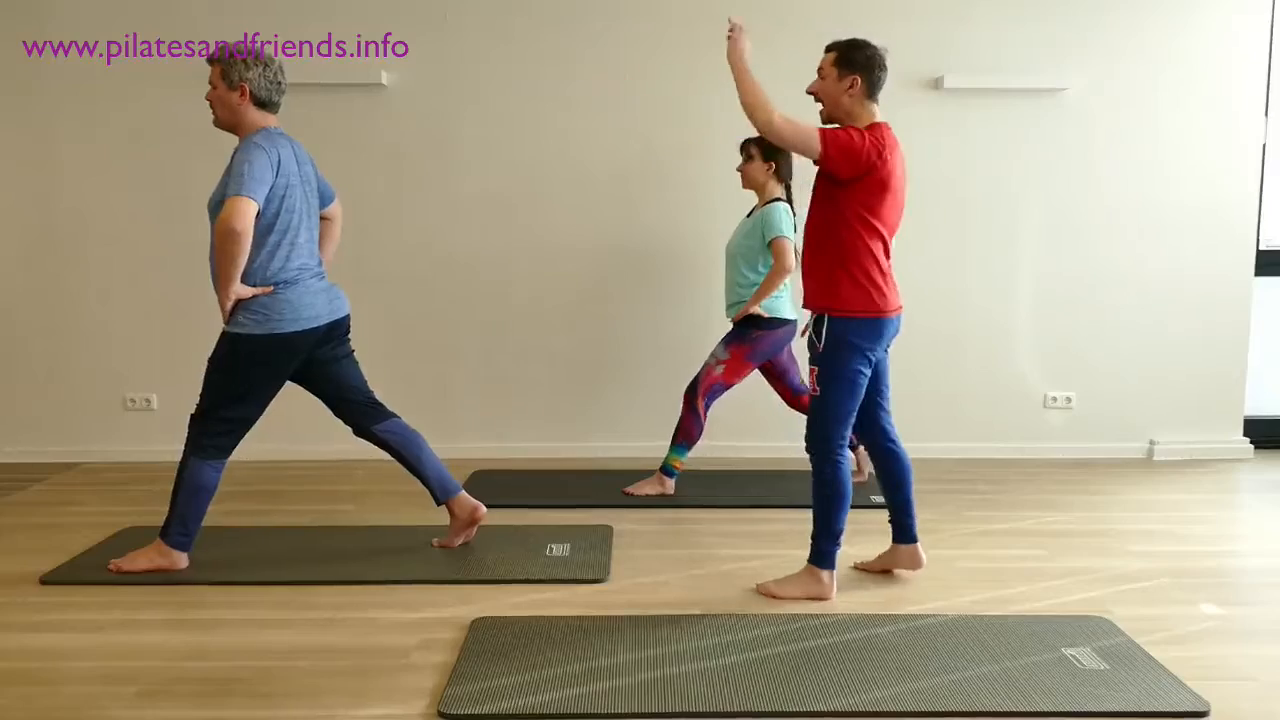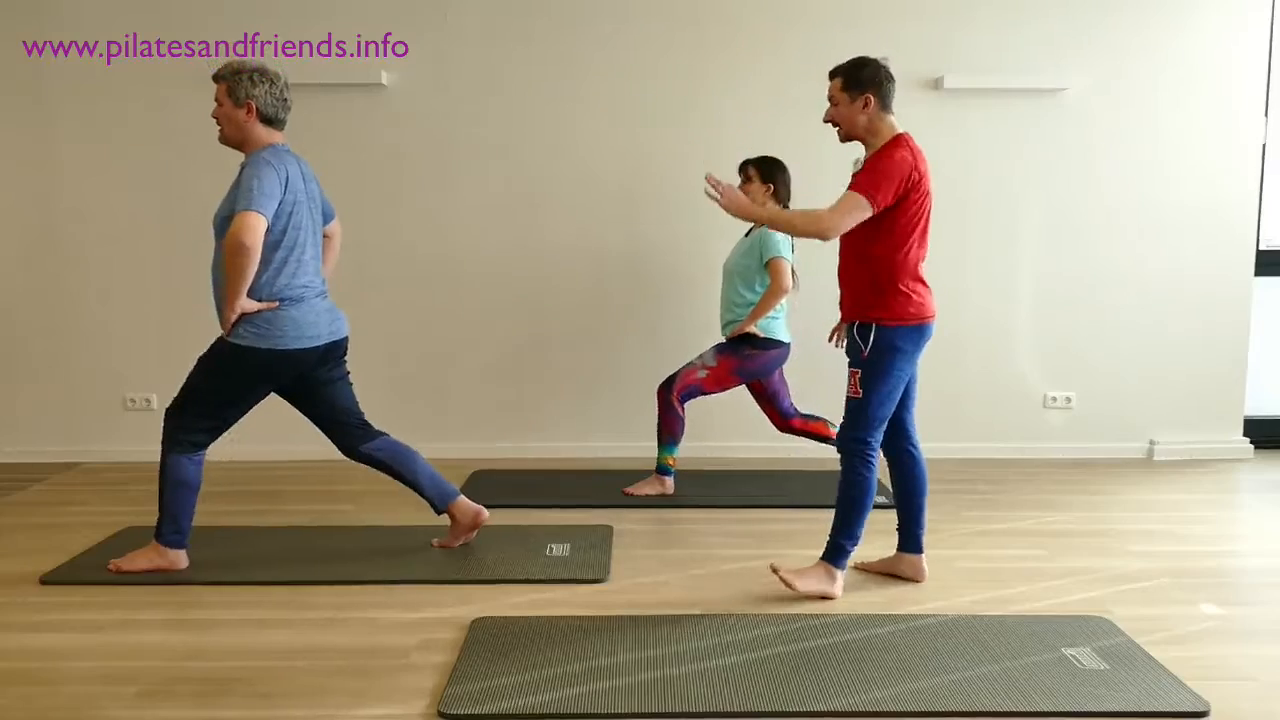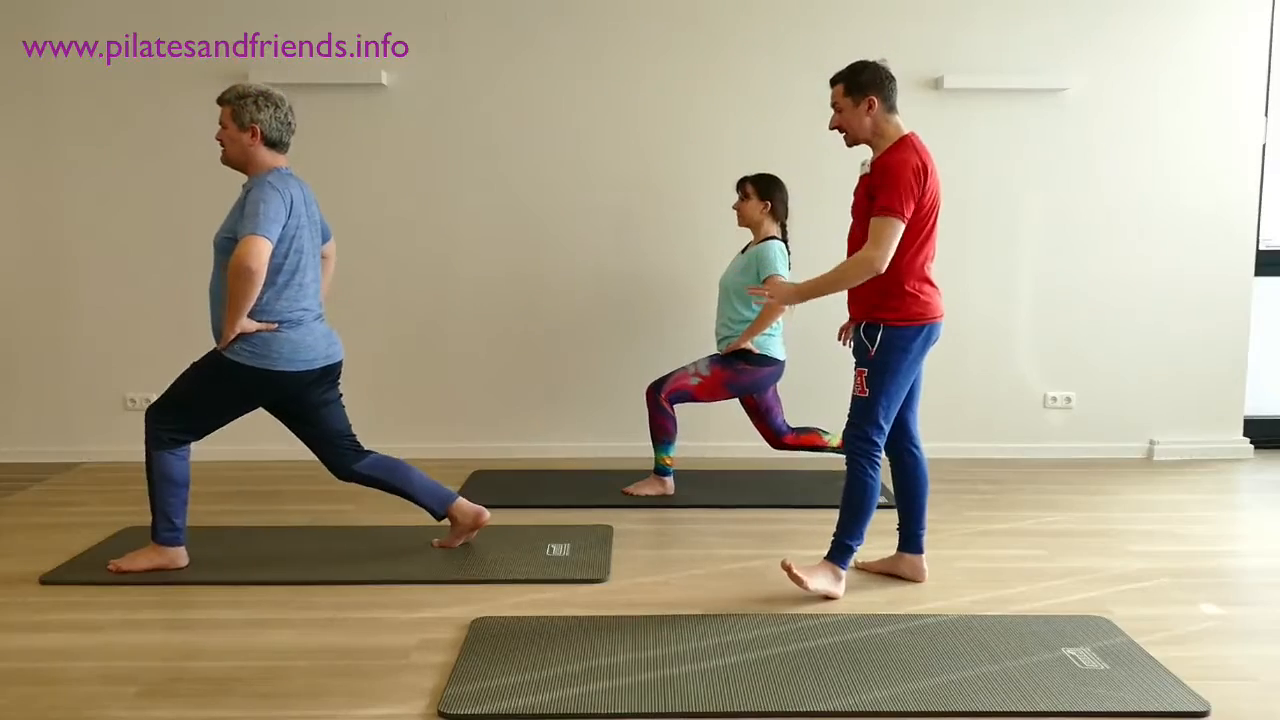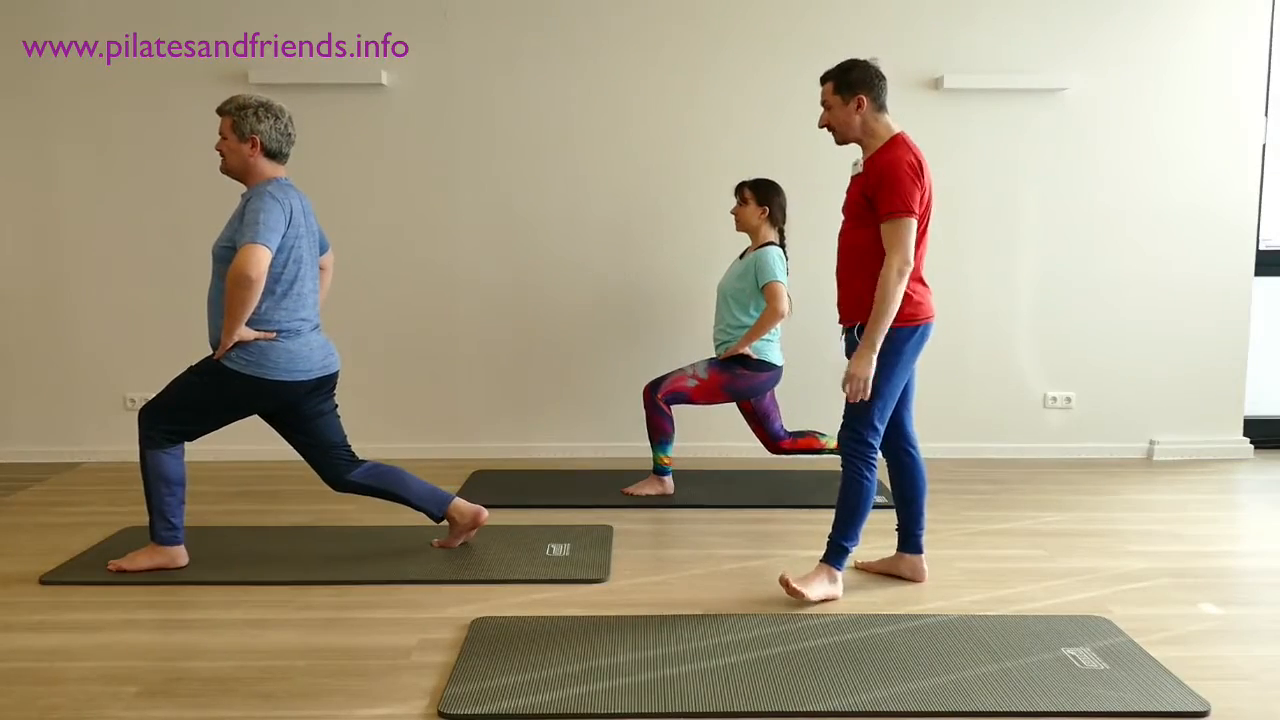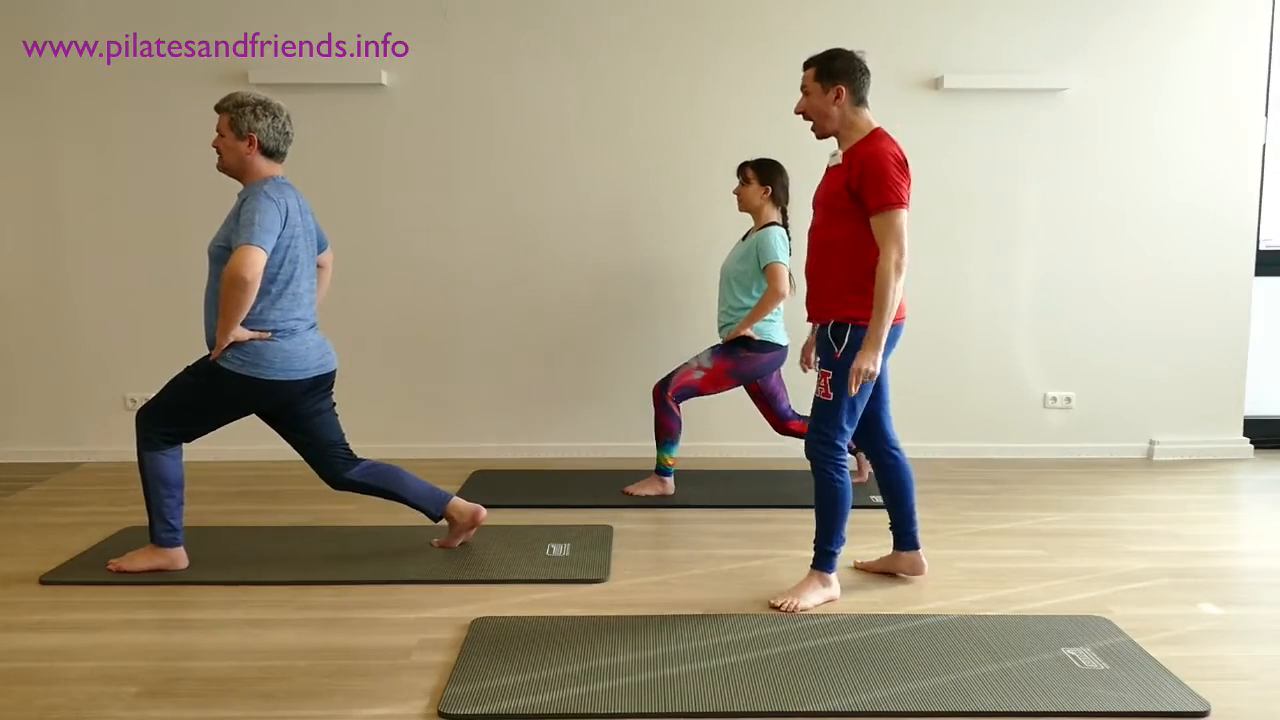
dt=0.5s
person 1, frame 1
left shoulder: (862, 146)
right shoulder: (878, 145)
left elbow: (769, 124)
left wrist: (738, 58)
left hip: (848, 320)
right hip: (873, 313)
left knee: (827, 443)
right knee: (876, 429)
left ankle: (819, 572)
right ankle: (906, 544)
person 1, frame 2
left shoulder: (894, 160)
right shoulder: (889, 157)
left elbow: (831, 225)
left wrist: (749, 210)
right wrist: (855, 312)
left hip: (889, 326)
right hip: (895, 321)
left knee: (858, 443)
right knee: (898, 438)
left ankle: (831, 568)
right ankle: (911, 554)
person 1, frame 3
left shoulder: (901, 163)
right shoulder: (895, 158)
left elbow: (876, 259)
left wrist: (798, 293)
right wrist: (862, 313)
left hip: (896, 325)
right hip: (902, 321)
left knee: (863, 441)
right knee: (901, 439)
left ankle: (836, 567)
right ankle: (911, 554)
person 1, frame 4
left shoulder: (895, 162)
right shoulder: (881, 160)
left elbow: (901, 263)
left wrist: (866, 347)
left hip: (889, 327)
right hip: (892, 325)
left knee: (858, 444)
right knee: (896, 439)
left ankle: (831, 570)
right ankle: (910, 554)
person 1, frame 5
left shoulder: (877, 156)
right shoulder: (849, 157)
left elbow: (894, 256)
left wrist: (872, 344)
right wrist: (817, 330)
left hip: (859, 328)
right hip: (845, 324)
left knee: (826, 444)
right knee: (876, 439)
left ankle: (823, 574)
right ankle: (908, 550)
person 2, frame 1
left shoulder: (257, 150)
right shoulder: (292, 150)
left elbow: (236, 222)
right elbow: (332, 213)
left wrist: (229, 288)
left hip: (270, 326)
right hip: (322, 315)
left knee: (211, 433)
right knee: (368, 415)
left ankle: (171, 548)
right ankle: (459, 502)
person 2, frame 2
left shoulder: (264, 166)
right shoulder: (295, 166)
left elbow: (245, 237)
right elbow: (332, 230)
left wrist: (233, 302)
left hip: (268, 339)
right hip: (319, 334)
left knee: (184, 429)
right knee: (356, 435)
left ankle: (169, 548)
right ankle: (459, 508)
person 2, frame 3
left shoulder: (268, 190)
right shoulder: (295, 189)
left elbow: (250, 260)
right elbow: (327, 251)
left wrist: (233, 322)
left hip: (263, 357)
right hip: (313, 355)
left knee: (166, 426)
right knee: (349, 459)
left ankle: (168, 547)
right ankle: (460, 510)
person 2, frame 4
left shoulder: (267, 199)
right shoulder: (291, 199)
left elbow: (249, 268)
right elbow: (324, 262)
left wrist: (232, 330)
left hip: (259, 366)
right hip: (309, 364)
left knee: (157, 425)
right knee: (343, 469)
left ankle: (167, 547)
right ankle: (458, 510)
person 2, frame 5
left shoulder: (264, 199)
right shoulder: (289, 198)
left elbow: (245, 270)
right elbow: (324, 260)
left wrist: (227, 330)
left hip: (256, 365)
right hip: (306, 363)
left knee: (155, 426)
right knee: (341, 467)
left ankle: (167, 547)
right ankle: (455, 508)
person 3, frame 1
left shoulder: (775, 211)
right shoulder: (760, 211)
left elbow: (787, 264)
left wrist: (752, 304)
left hip: (764, 325)
right hip: (768, 325)
left knee: (700, 392)
right knee: (800, 397)
left ankle: (665, 477)
right ankle: (860, 448)
person 3, frame 2
left shoulder: (772, 233)
right shoulder: (759, 231)
left elbow: (782, 285)
left wrist: (748, 323)
left hip: (759, 345)
right hip: (760, 345)
left knee: (671, 391)
right knee: (788, 418)
left ankle: (663, 478)
person 3, frame 3
left shoulder: (770, 249)
right shoulder: (755, 247)
left elbow: (779, 302)
left wrist: (744, 340)
left hip: (753, 360)
right hip: (754, 361)
left knee: (660, 393)
right knee: (781, 436)
left ankle: (662, 479)
person 3, frame 4
left shoulder: (767, 255)
right shoulder: (751, 253)
left elbow: (778, 308)
left wrist: (741, 346)
left hip: (752, 366)
right hip: (751, 366)
left knee: (656, 393)
right knee: (779, 440)
left ankle: (661, 478)
person 3, frame 5
left shoulder: (770, 236)
right shoulder: (755, 233)
left elbow: (780, 289)
left wrist: (742, 327)
left hip: (756, 347)
right hip: (758, 348)
left knee: (667, 391)
right knee: (786, 420)
left ankle: (663, 479)
right ankle: (858, 446)
